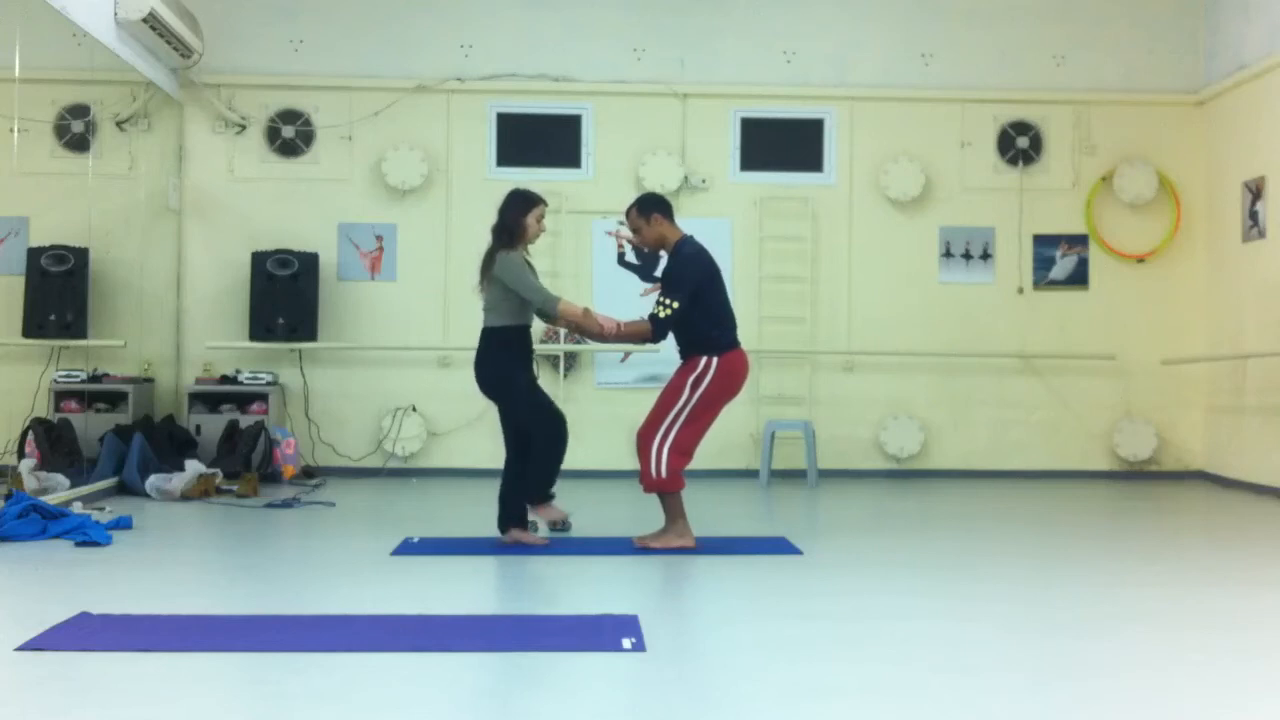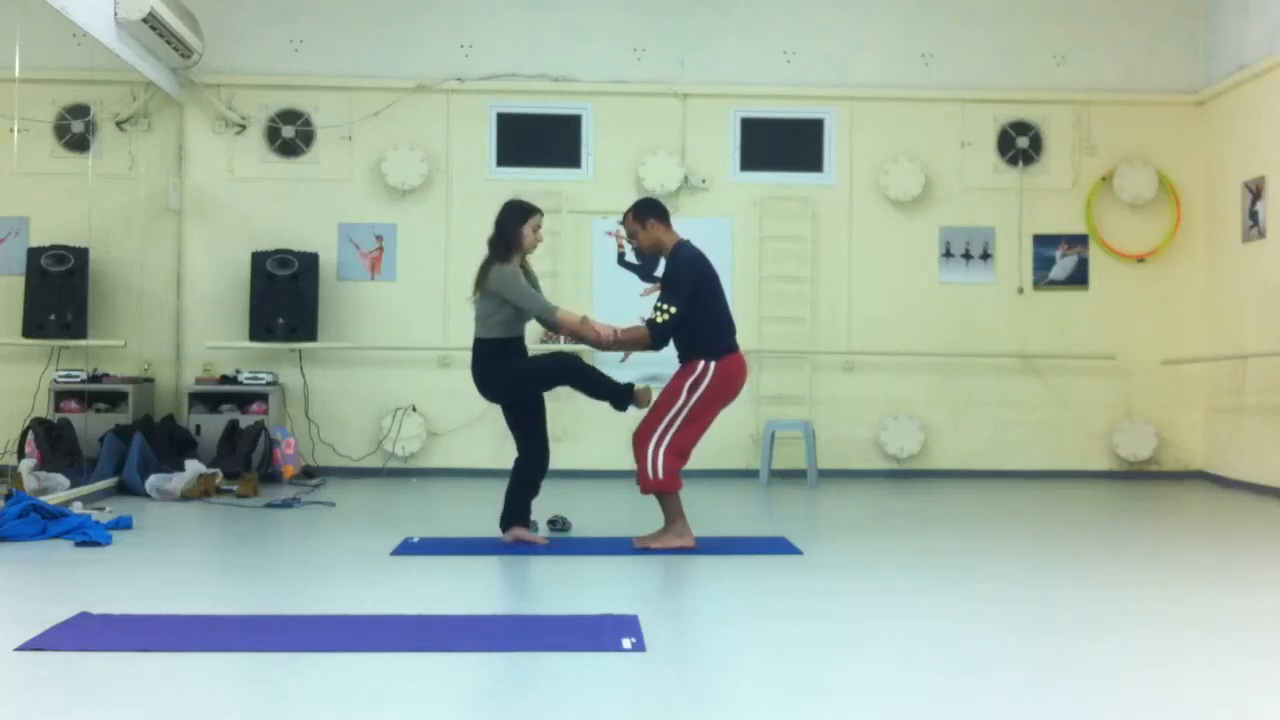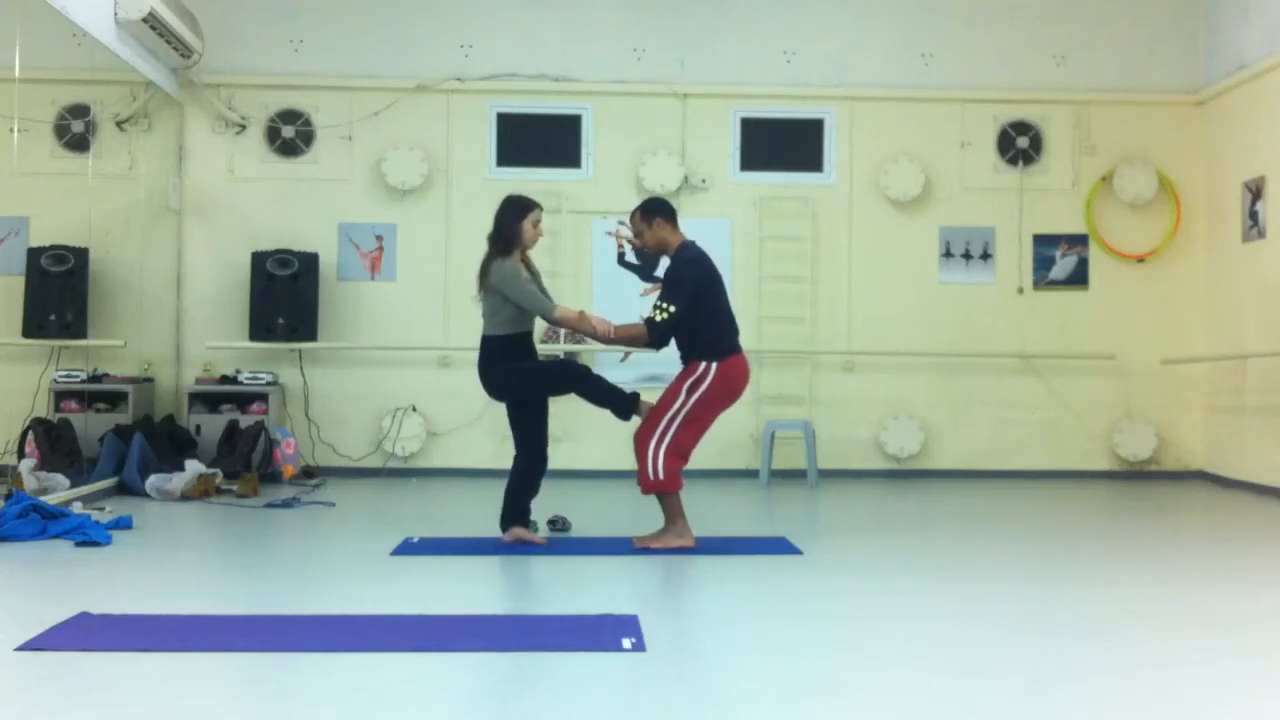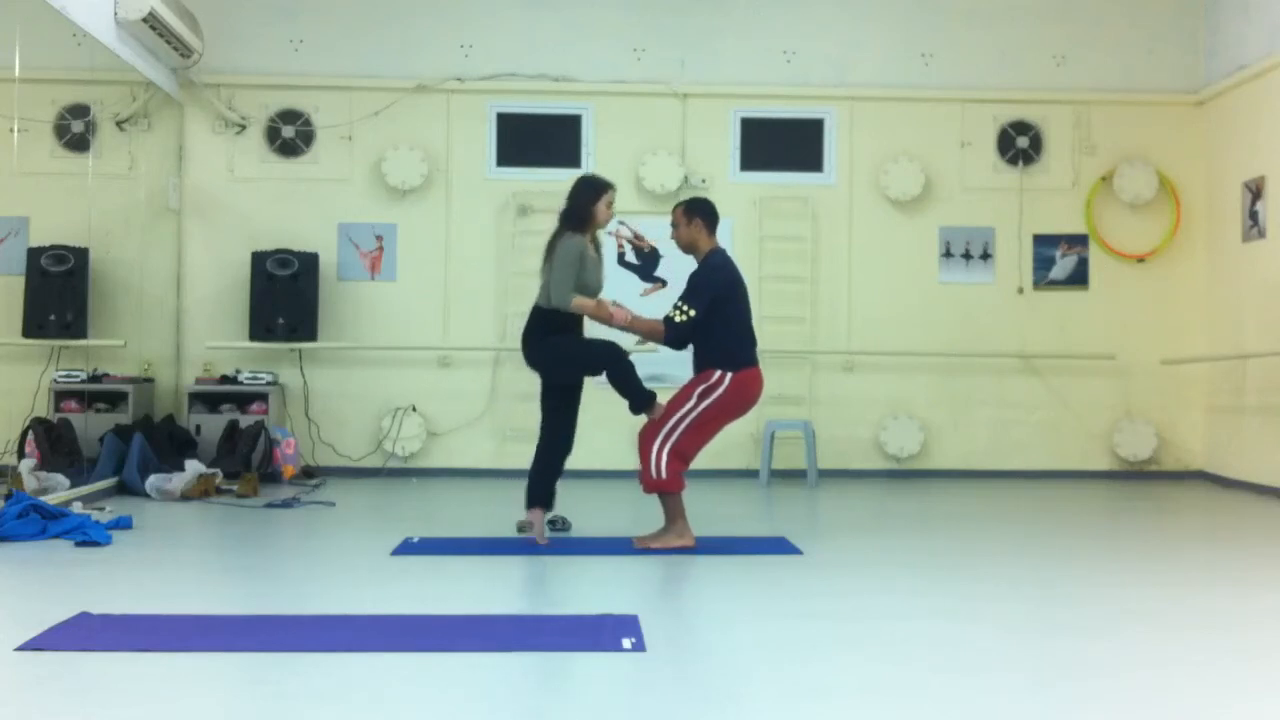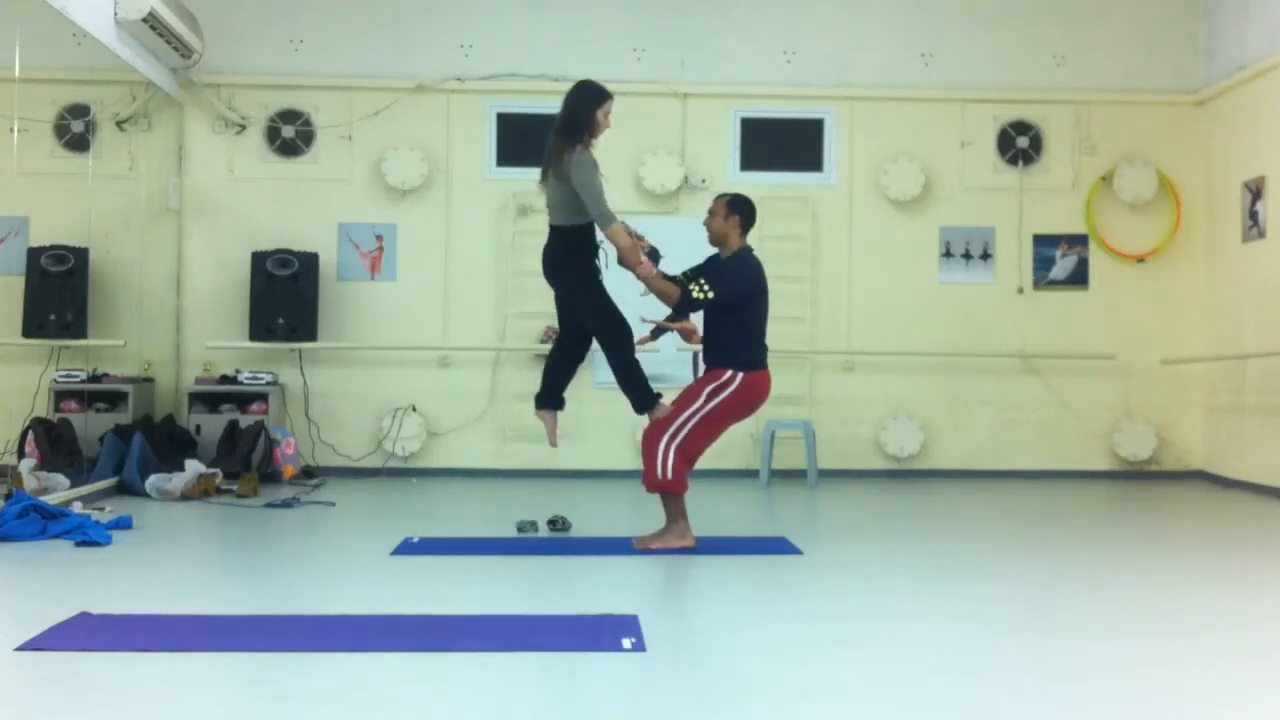
dt=1s
person 1, frame 1
left shoulder: (519, 261)
right shoulder: (505, 260)
left elbow: (543, 311)
right elbow: (545, 300)
left wrist: (585, 325)
right wrist: (591, 317)
left hip: (515, 359)
right hip: (498, 360)
left knee: (522, 444)
right knee: (551, 425)
left ankle: (513, 524)
right ankle: (539, 499)
person 1, frame 2
left shoulder: (524, 272)
right shoulder: (499, 272)
left elbow: (547, 319)
right elbow: (543, 309)
left wrist: (586, 332)
right wrist: (589, 324)
left hip: (514, 364)
right hip: (493, 367)
left knee: (535, 452)
right knee: (566, 366)
left ankle: (514, 524)
right ankle: (628, 396)
person 1, frame 3
left shoulder: (526, 267)
right shoulder: (501, 268)
left elbow: (549, 312)
right elbow: (543, 307)
left wrist: (586, 326)
right wrist: (588, 319)
left hip: (522, 361)
right hip: (500, 365)
left knee: (533, 451)
right knee: (571, 374)
left ankle: (514, 524)
right ankle: (637, 407)
person 1, frame 4
left shoulder: (590, 244)
right shoulder: (570, 243)
right elbow: (561, 298)
left wrist: (609, 310)
right wrist: (605, 310)
left hip: (563, 339)
right hip: (543, 340)
left knee: (558, 431)
right knee: (611, 355)
left ankle: (537, 506)
right ankle: (650, 408)
person 1, frame 5
left shoulder: (567, 152)
right shoulder: (577, 157)
right elbow: (599, 213)
left wrist: (625, 237)
right wrist: (633, 255)
left hip: (569, 255)
right hip: (571, 258)
left knee: (575, 334)
right knee: (615, 333)
left ankle: (548, 404)
right ankle: (650, 406)
person 2, frame 1
left shoulder: (687, 259)
right shoulder: (684, 256)
left elbow: (658, 326)
right elbow: (661, 326)
left wrist: (609, 330)
right wrist: (611, 331)
left hip: (714, 365)
right hip: (708, 364)
left knee: (658, 442)
right knee: (657, 441)
left ankle: (679, 531)
right ankle: (675, 527)
person 2, frame 2
left shoulder: (684, 263)
right shoulder: (684, 260)
left elbow: (658, 331)
right elbow: (661, 333)
left wrist: (610, 337)
right wrist: (614, 340)
left hip: (713, 368)
right hip: (710, 366)
left knee: (654, 442)
right knee: (653, 441)
left ankle: (679, 530)
right ankle: (675, 527)
person 2, frame 3
left shoulder: (687, 264)
right shoulder: (688, 260)
left elbow: (656, 331)
right elbow: (661, 333)
left wrist: (606, 332)
right wrist: (612, 334)
left hip: (715, 370)
right hip: (715, 367)
left knee: (655, 442)
right knee: (655, 441)
left ankle: (679, 530)
right ankle: (675, 527)
person 2, frame 4
left shoulder: (711, 272)
right shoulder: (716, 267)
left elbow: (676, 334)
right elbow: (689, 330)
left wrist: (625, 322)
right wrist: (632, 320)
left hip: (729, 380)
right hip: (729, 377)
left knee: (658, 442)
right knee: (661, 440)
left ankle: (679, 530)
right ankle: (675, 527)
person 2, frame 5
left shoulder: (741, 268)
right shoulder: (721, 263)
left elbow: (684, 301)
right elbow: (676, 284)
left wrist: (642, 272)
left hip: (739, 379)
right hip: (730, 375)
left knee: (663, 440)
right knee: (665, 438)
left ankle: (679, 530)
right ankle: (675, 527)
